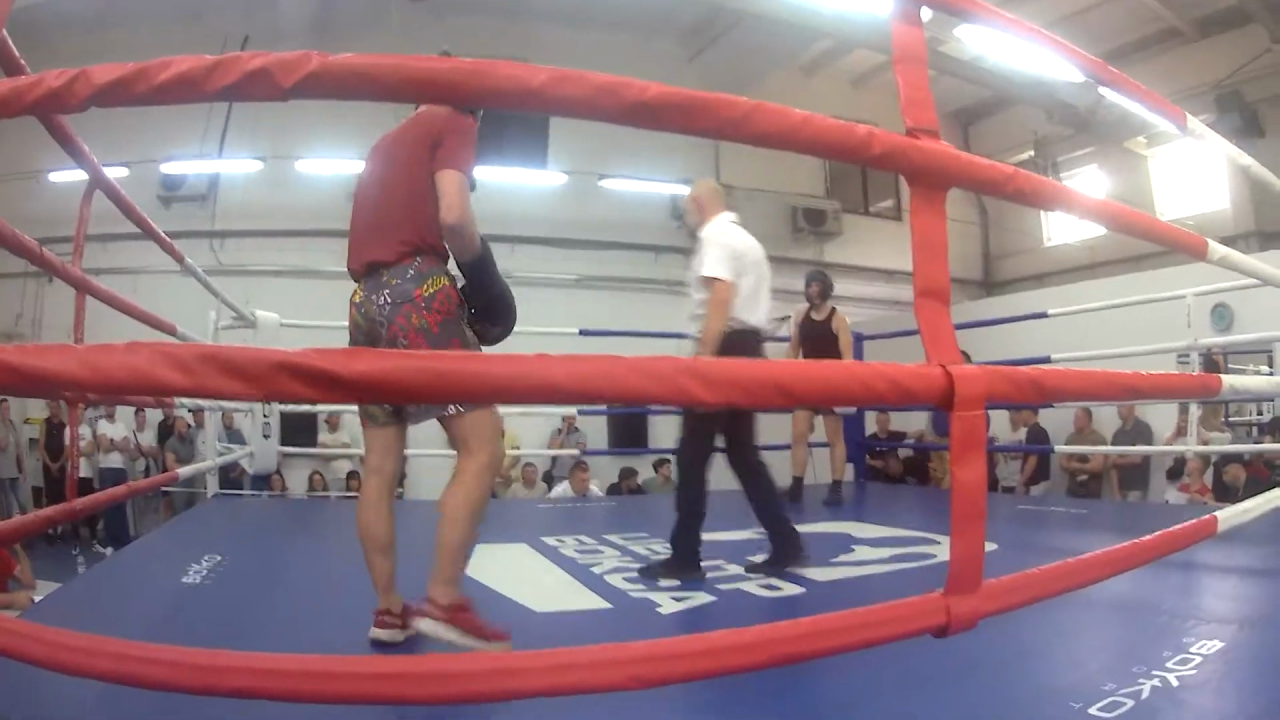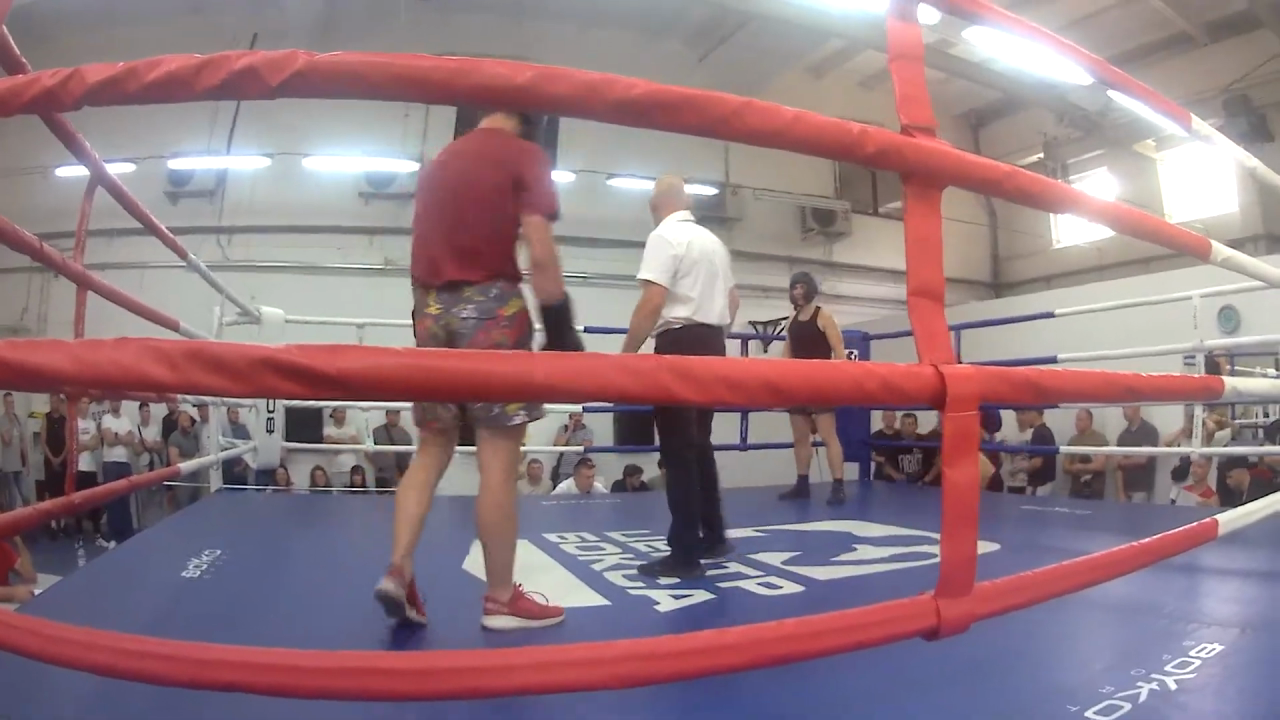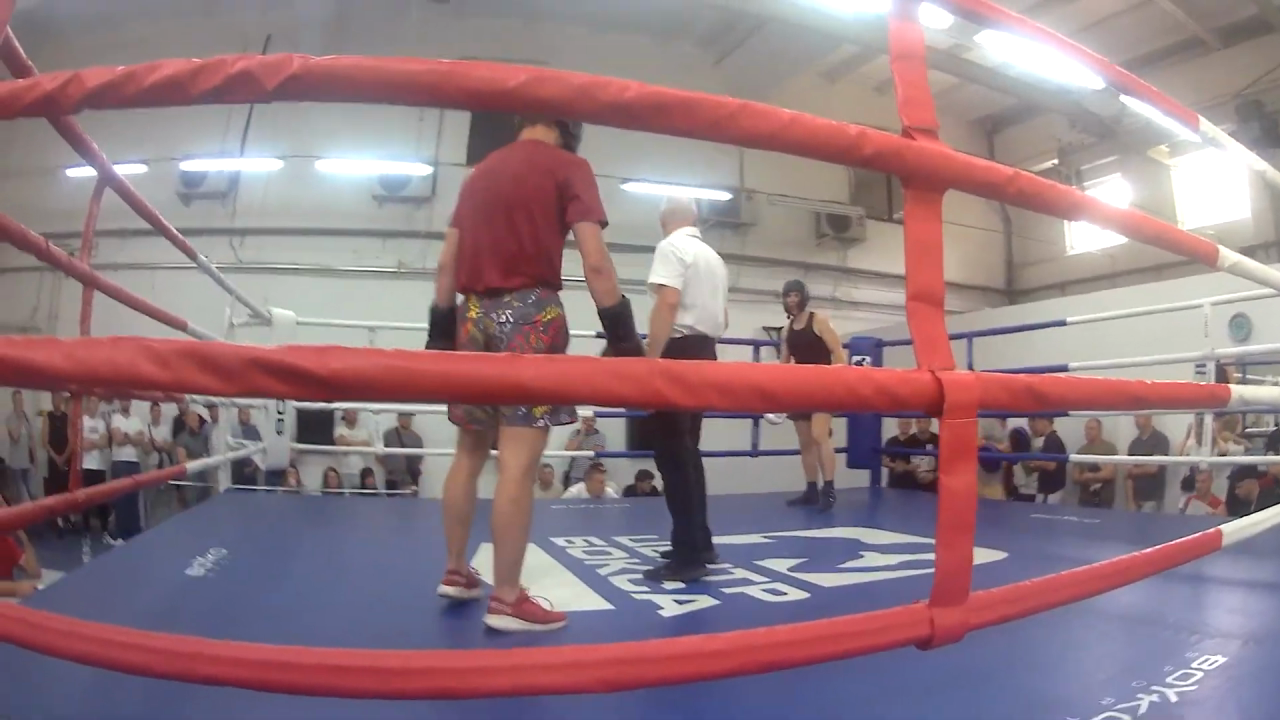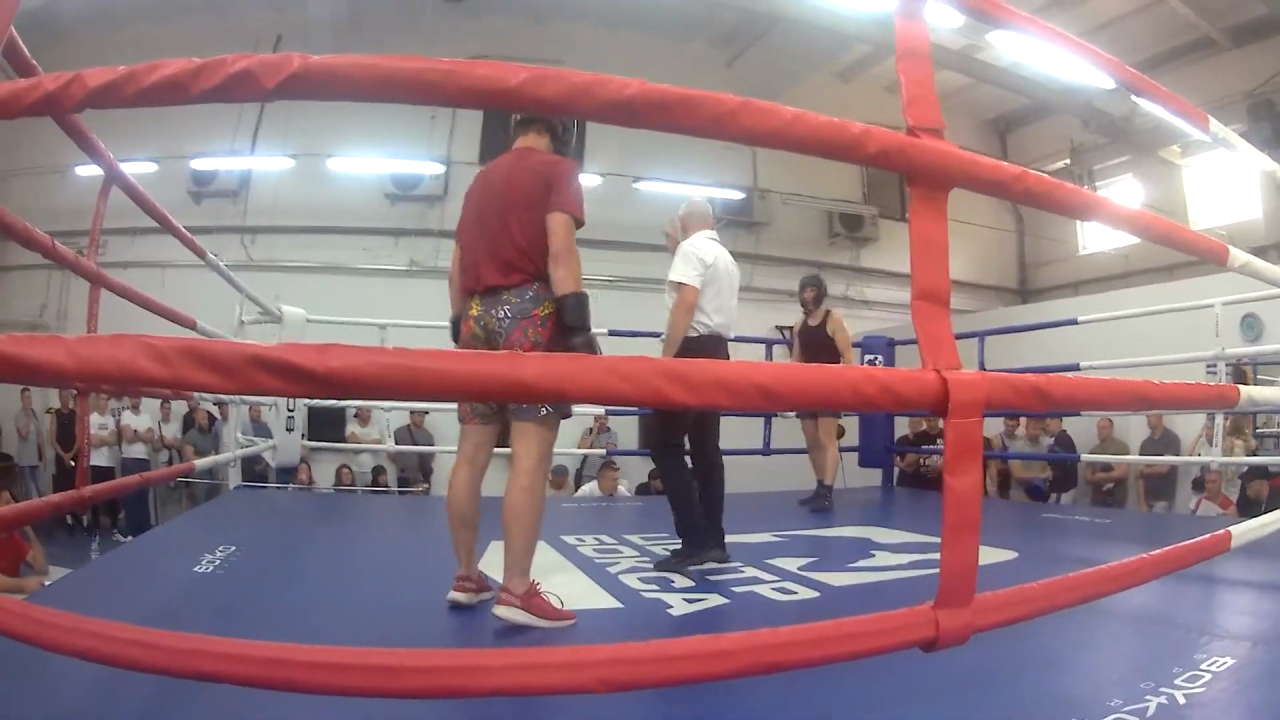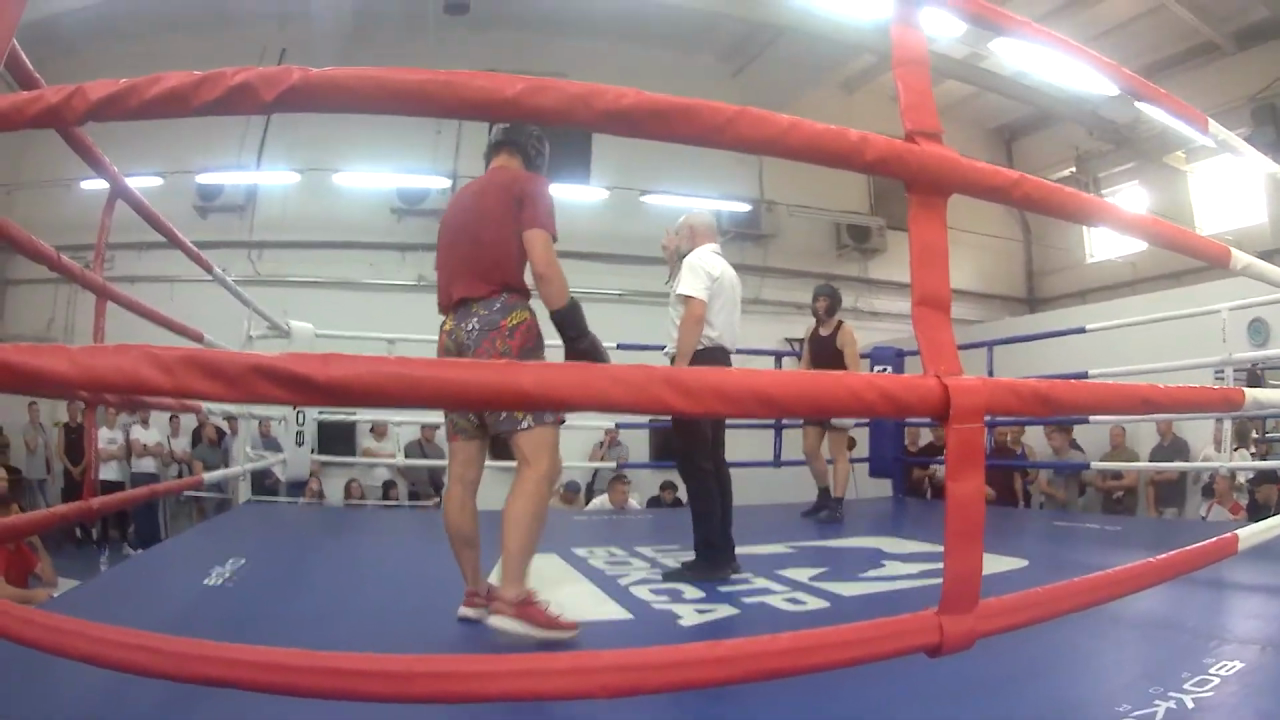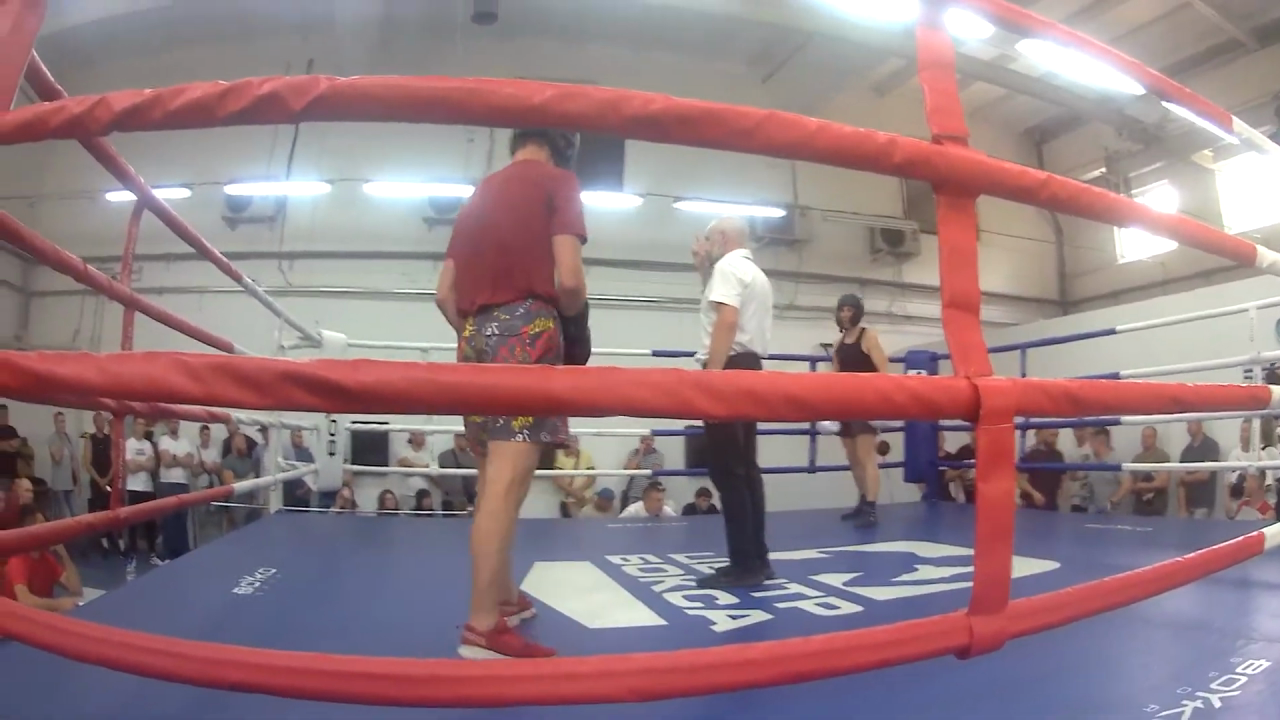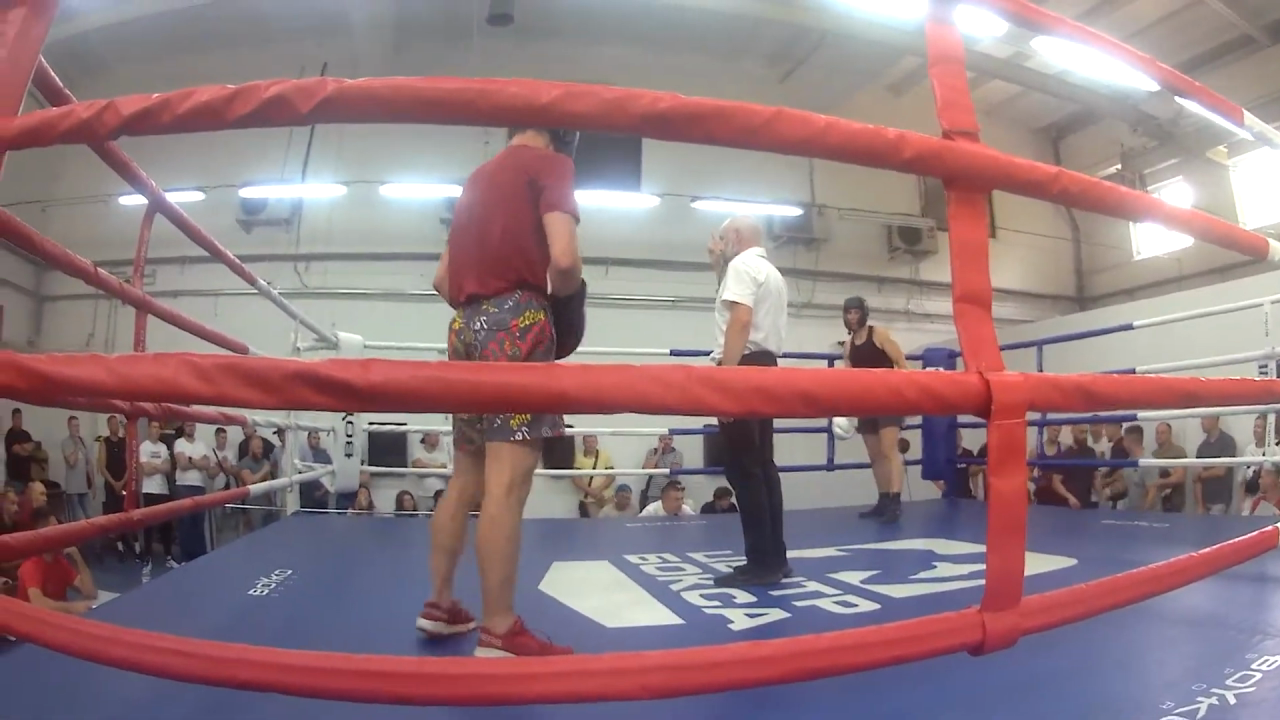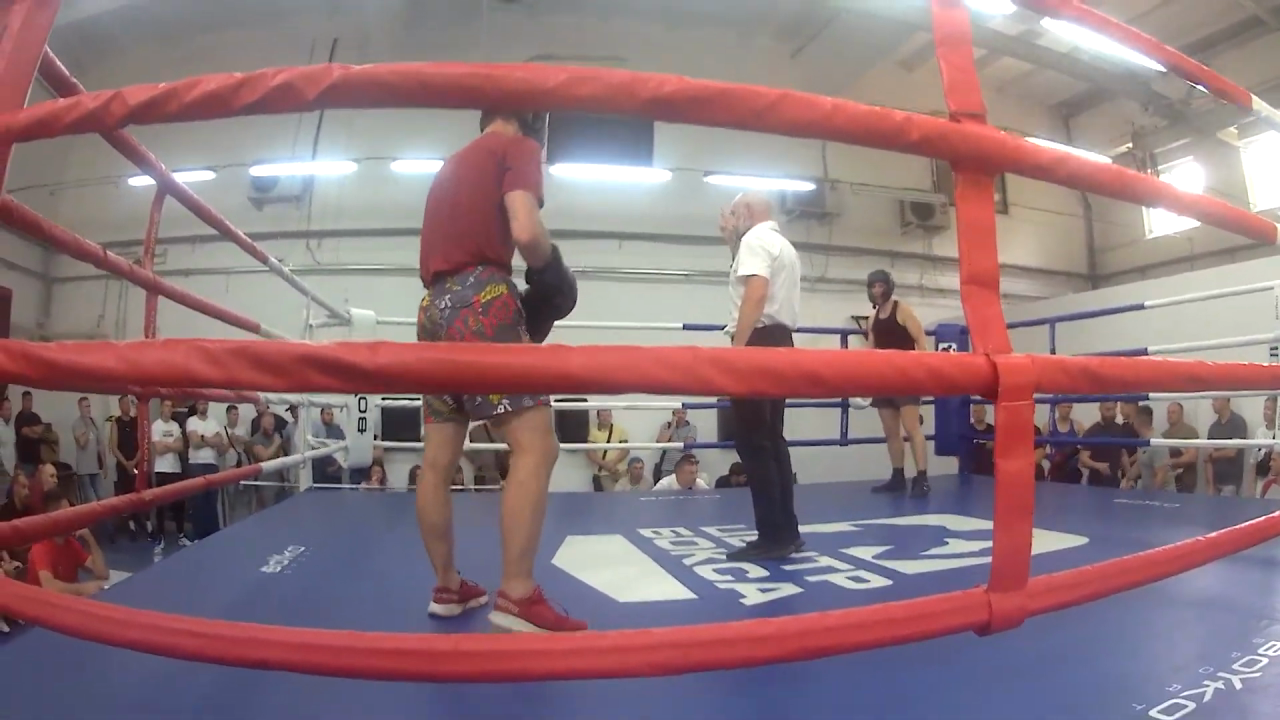
dt=0.4s
person 1, frame 1
left shoulder: (386, 145)
right shoulder: (455, 124)
right elbow: (453, 215)
right wrist: (481, 277)
left hip: (366, 296)
right hip: (419, 292)
left knee: (381, 466)
right knee: (482, 445)
left ankle: (387, 608)
right ankle: (443, 598)
person 1, frame 2
left shoulder: (438, 163)
right shoulder: (526, 156)
right elbow: (541, 258)
right wrist: (562, 330)
left hip: (432, 310)
right hip: (493, 309)
left knee: (432, 452)
right knee: (499, 464)
left ankle: (398, 568)
right ankle: (502, 597)
person 1, frame 3
left shoulder: (480, 171)
right shoulder: (568, 166)
left elbow: (447, 263)
right elbow: (595, 262)
left wrist: (440, 330)
right wrist: (623, 333)
left hip: (474, 315)
right hip: (530, 314)
left knee: (469, 454)
right knee: (517, 464)
left ankle: (456, 571)
right ankle: (507, 597)
person 1, frame 4
left shoulder: (482, 179)
right shoulder: (556, 168)
left elbow: (457, 267)
right elbow: (560, 253)
left wrist: (461, 327)
right wrist: (578, 329)
left hip: (476, 316)
right hip: (528, 311)
left knee: (471, 455)
right knee: (530, 459)
left ankle: (466, 577)
right ankle: (516, 589)
person 1, frame 5
left shoulder: (458, 201)
right shoulder: (528, 185)
right elbow: (542, 267)
right wrist: (577, 333)
left hip: (453, 331)
right hip: (503, 322)
left knee: (463, 473)
right knee: (538, 461)
left ankle: (476, 590)
right ankle: (513, 596)
person 1, frame 6
left shoulder: (477, 193)
right shoulder: (558, 181)
left elbow: (444, 293)
right elbow: (568, 279)
right wrist: (575, 329)
left hip: (474, 335)
right hip: (526, 330)
left knee: (492, 480)
right knee: (507, 484)
left ankle: (503, 596)
right ankle: (484, 628)
person 1, frame 7
left shoulder: (478, 178)
right shoulder: (550, 163)
left elbow: (442, 279)
right elbow: (564, 258)
right wrist: (567, 300)
left hip: (465, 326)
right hip: (516, 322)
left knee: (467, 478)
right knee: (508, 484)
left ankle: (439, 604)
right ankle: (499, 631)
person 1, frame 8
left shoulder: (452, 165)
right shoulder: (518, 147)
right elbow: (525, 232)
right wrist: (547, 269)
left hip: (435, 306)
right hip: (482, 299)
left knee: (438, 461)
right knee: (535, 448)
left ankle: (448, 585)
right ankle: (517, 593)
person 2, frame 1
left shoulder: (715, 236)
right shoulder: (748, 241)
left elbow: (720, 300)
left wrist: (701, 360)
left hip: (727, 351)
right hip: (750, 349)
left knee: (693, 454)
right knee: (742, 452)
left ankle: (685, 557)
right ankle: (784, 543)
person 2, frame 2
left shoulder: (664, 237)
right shoulder: (713, 241)
left elbow: (653, 301)
right elbow: (732, 300)
left wrist: (626, 355)
left hip: (679, 345)
right hip: (713, 344)
left knee: (678, 451)
right knee: (698, 445)
left ankle: (685, 554)
right ankle: (712, 534)
person 2, frame 3
left shoulder: (671, 248)
right shoulder: (713, 257)
left elbow: (667, 304)
left wrist: (651, 360)
left hip: (678, 353)
right hip: (705, 353)
left knee: (672, 455)
right knee: (687, 451)
left ankle: (690, 555)
right ankle: (697, 543)
person 2, frame 4
left shoulder: (692, 248)
right shoulder: (726, 258)
left elbow: (686, 302)
left wrist: (666, 357)
left hip: (692, 351)
right hip: (716, 352)
left knee: (667, 446)
right knee: (705, 449)
left ankle: (697, 540)
right ankle: (711, 539)
person 2, frame 5
left shoulder: (696, 260)
right shoulder: (725, 268)
left elbow: (694, 315)
left wrist: (677, 370)
right wrist: (674, 263)
left hip: (698, 364)
right hip: (718, 363)
left knee: (694, 463)
right knee: (712, 460)
left ankle: (710, 558)
right ankle: (722, 553)
person 2, frame 6
left shoulder: (728, 266)
right shoulder: (756, 274)
left elbow: (726, 321)
right wrist: (704, 269)
left hip: (729, 371)
right hip: (749, 370)
left knee: (727, 469)
right knee: (744, 467)
left ankle: (744, 563)
right ankle: (756, 558)
person 2, frame 7
left shoulder: (742, 265)
right shoulder: (771, 272)
left elbow: (740, 321)
right wrist: (720, 266)
left hip: (744, 369)
right hip: (765, 368)
left knee: (744, 469)
right knee: (761, 466)
left ankle: (762, 562)
right ankle: (773, 557)
person 2, frame 8
left shoulder: (756, 239)
right shoulder: (781, 244)
left elbow: (754, 294)
left wrist: (732, 351)
right wrist: (733, 240)
left hip: (759, 344)
right hip: (779, 343)
left knee: (753, 441)
right knee: (771, 440)
left ankle: (773, 536)
right ankle: (785, 531)
person 3, frame 1
left shoulder: (838, 318)
right shoulder: (801, 315)
left elbow: (847, 356)
right elbow: (793, 349)
left knee: (834, 438)
right knee: (798, 435)
left ankle: (836, 489)
right ankle: (796, 487)
person 3, frame 2
left shoulder: (824, 316)
right shoulder: (792, 320)
left elbow: (839, 351)
right elbow: (788, 354)
left knee: (828, 435)
right knee: (799, 438)
left ankle: (838, 486)
right ankle: (802, 484)
person 3, frame 3
left shoulder: (819, 321)
right shoulder: (787, 331)
left elbow: (838, 352)
right elbow: (784, 364)
left knee: (819, 437)
right knee: (805, 443)
left ankle: (828, 489)
right ankle: (811, 490)
person 3, frame 4
left shoulder: (834, 320)
right shoulder: (799, 325)
left elbow: (847, 355)
left knee: (827, 440)
right knee: (812, 443)
left ankle: (827, 494)
right ankle: (820, 487)
person 3, frame 5
left shoulder: (845, 331)
right shoulder: (811, 332)
left elbow: (853, 369)
right elbow: (805, 366)
left knee: (838, 454)
right knee: (810, 450)
left ankle: (837, 506)
right ankle: (824, 495)
person 3, frame 6
left shoulder: (868, 337)
right shoulder: (839, 344)
left elbow: (883, 370)
left knee: (866, 457)
right knee: (853, 459)
left ankle: (870, 510)
right ankle: (864, 503)
person 3, frame 7
left shoulder: (879, 334)
right shoulder: (848, 346)
left elbow: (901, 362)
left knee: (889, 450)
right knee: (875, 456)
left ankle: (895, 502)
right ankle: (883, 502)
person 3, frame 8
left shoulder: (902, 310)
right shoulder: (873, 319)
left elbow: (920, 340)
right elbow: (872, 351)
left knee: (911, 428)
right knee: (890, 432)
left ankle: (922, 479)
right ankle: (898, 478)
